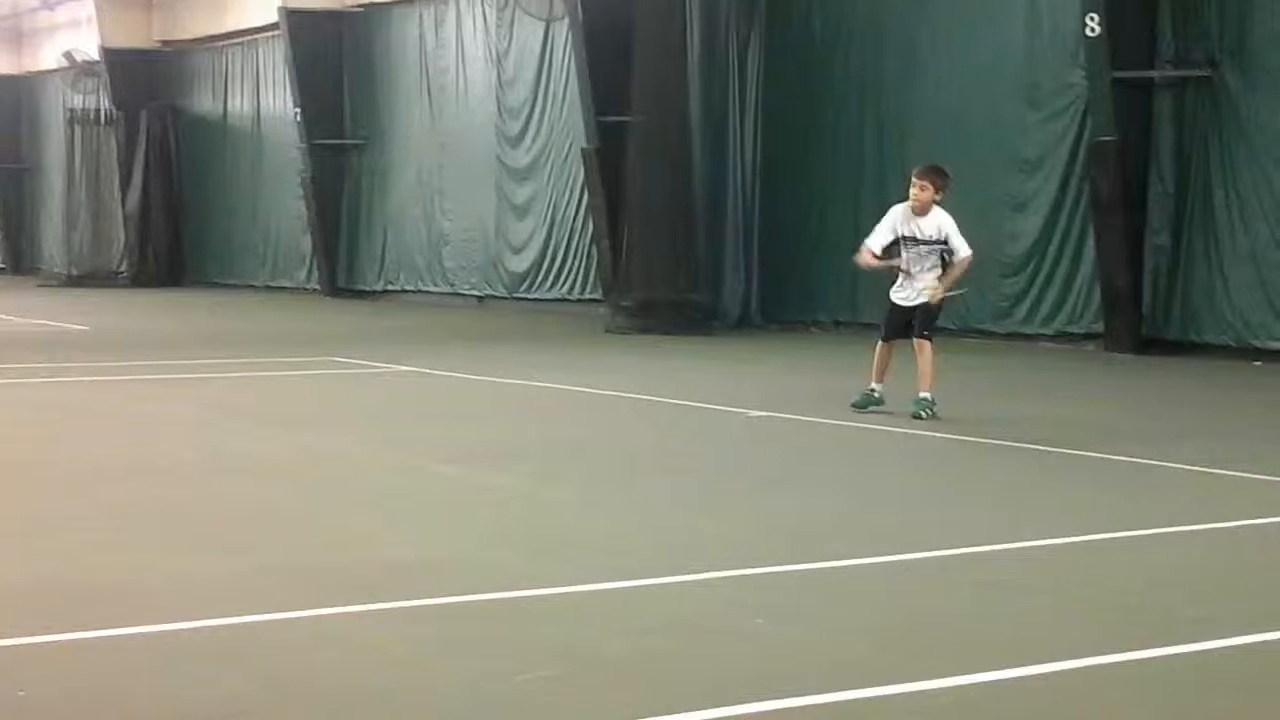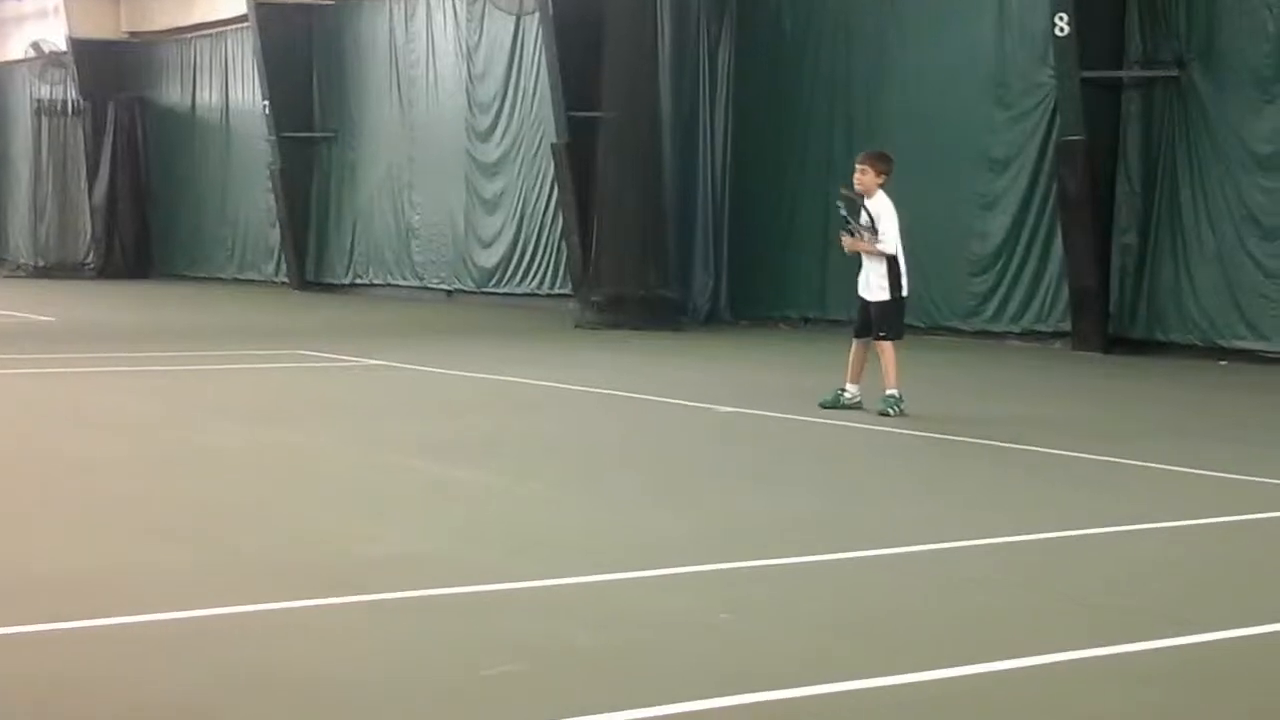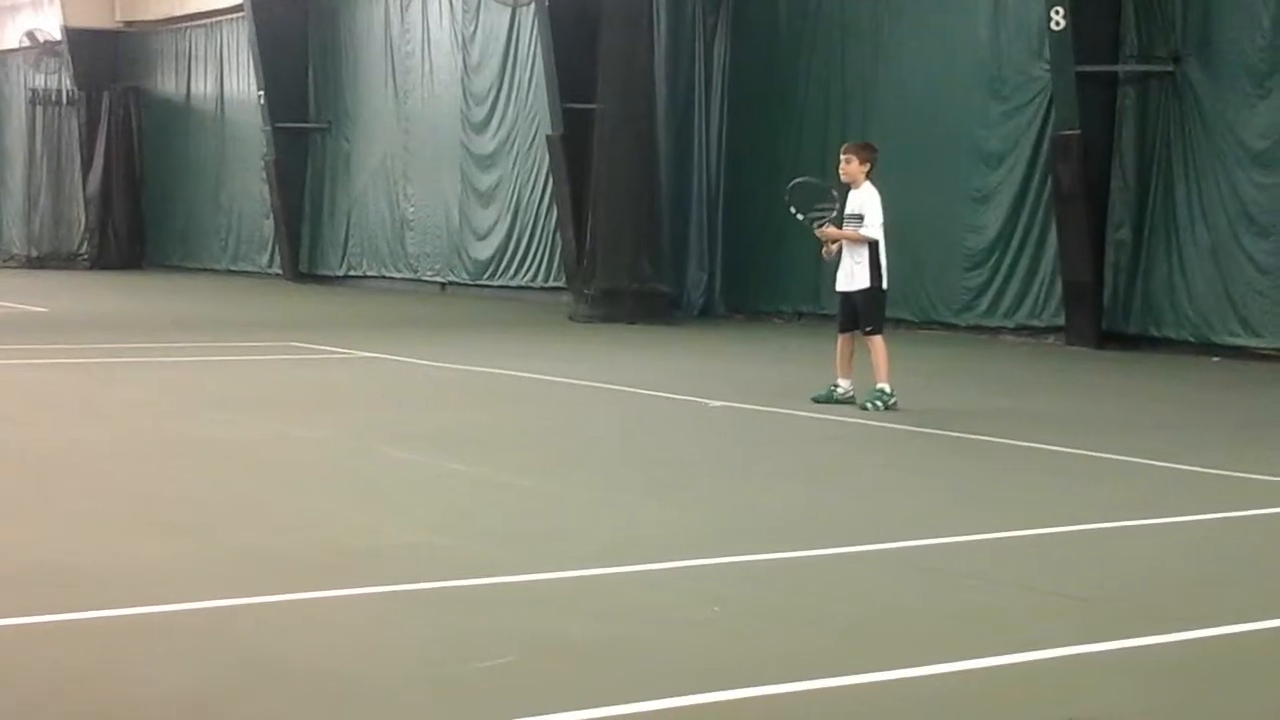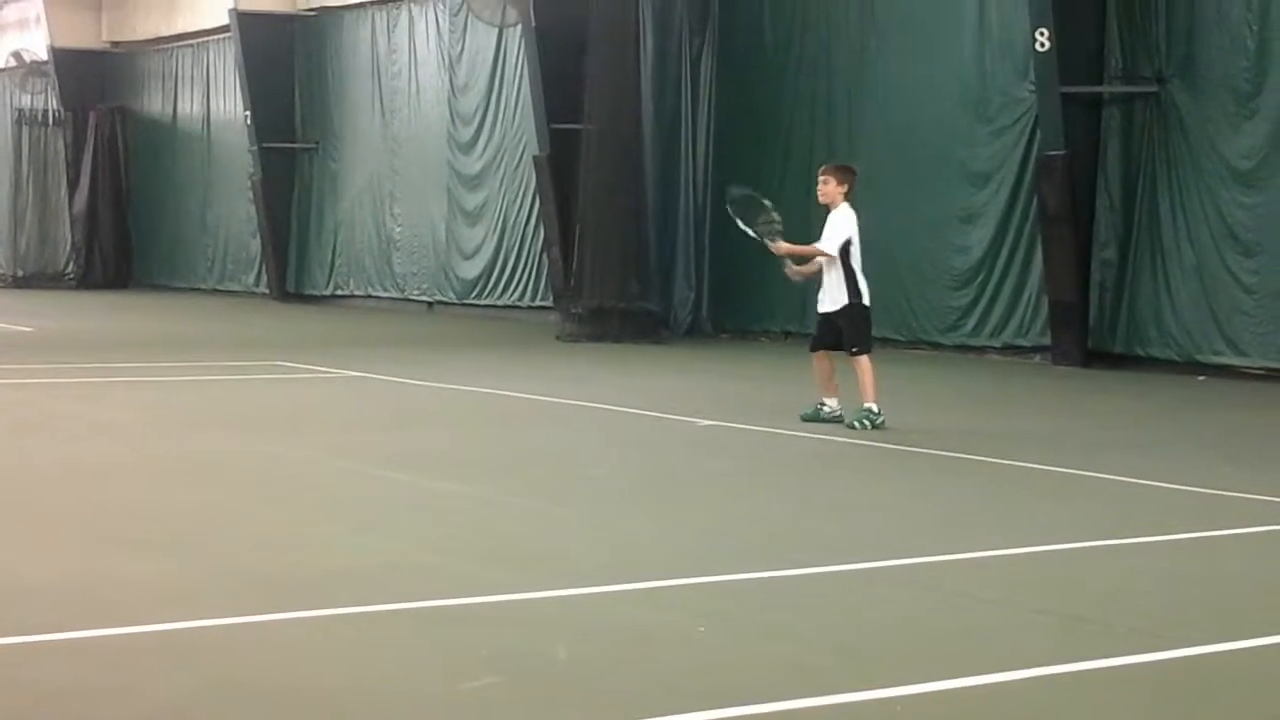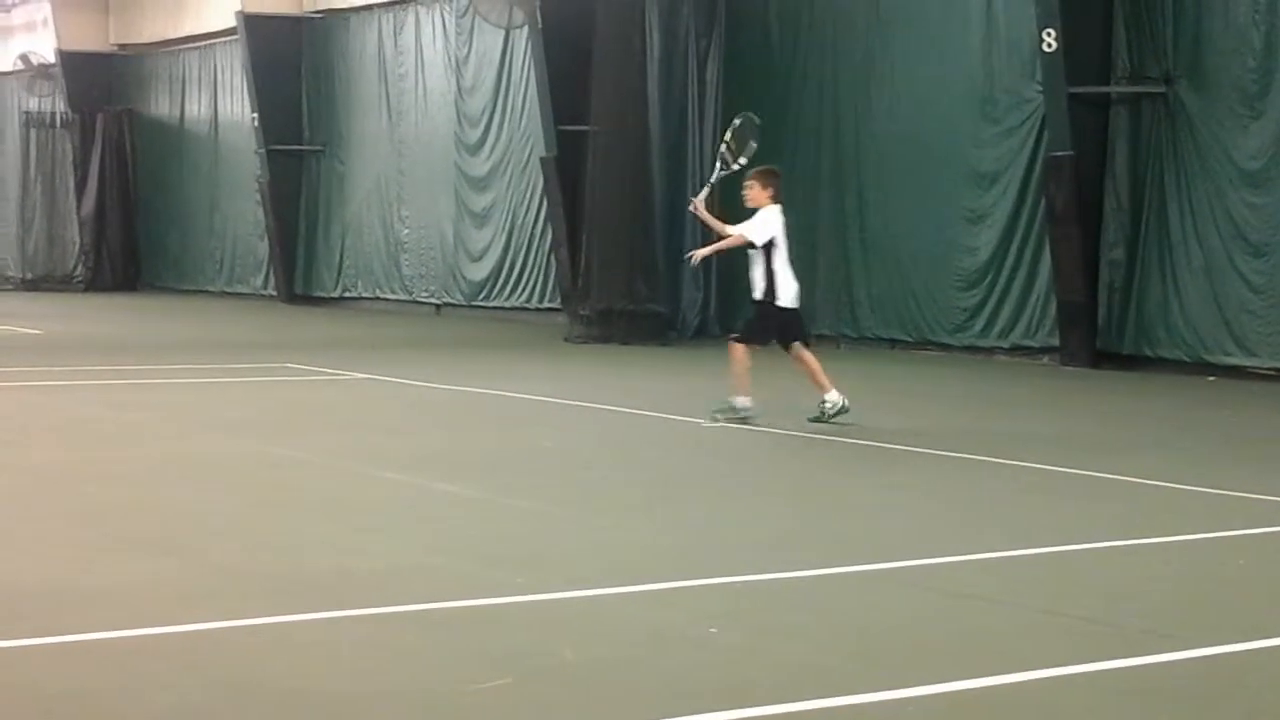
dt=0.5s
person 1, frame 1
left shoulder: (942, 220)
right shoulder: (897, 213)
left elbow: (964, 256)
right elbow: (872, 245)
left wrist: (943, 285)
right wrist: (866, 256)
left hip: (929, 292)
right hip: (902, 290)
left knee: (922, 340)
right knee: (886, 339)
left ankle: (925, 398)
right ankle: (875, 390)
person 1, frame 2
left shoulder: (883, 207)
right shoulder: (866, 203)
left elbow: (888, 248)
left wrist: (859, 247)
right wrist: (854, 243)
left hip: (887, 287)
right hip: (869, 285)
left knee: (883, 339)
right knee: (859, 337)
left ankle: (893, 396)
right ankle: (851, 392)
person 1, frame 3
left shoulder: (869, 195)
right shoulder: (852, 194)
left elbow: (870, 234)
left wrist: (837, 234)
right wrist: (835, 246)
left hip: (868, 278)
right hip: (848, 277)
left knee: (872, 333)
right knee: (844, 332)
left ankle: (884, 391)
right ankle: (843, 387)
person 1, frame 4
left shoulder: (844, 216)
right shoulder: (834, 217)
left elbow: (827, 250)
left wrist: (789, 249)
right wrist: (800, 269)
left hip: (851, 298)
right hip: (831, 299)
left knee: (858, 353)
right knee: (819, 350)
left ankle: (871, 410)
right ankle: (830, 405)
person 1, frame 5
left shoulder: (769, 216)
right shoulder: (763, 218)
left elbow: (743, 237)
right elbow: (730, 232)
left wrist: (709, 249)
right wrist: (704, 215)
left hip: (774, 298)
right hip: (782, 298)
left knee: (738, 343)
right knee: (797, 350)
left ankle: (741, 403)
right ankle: (832, 400)
